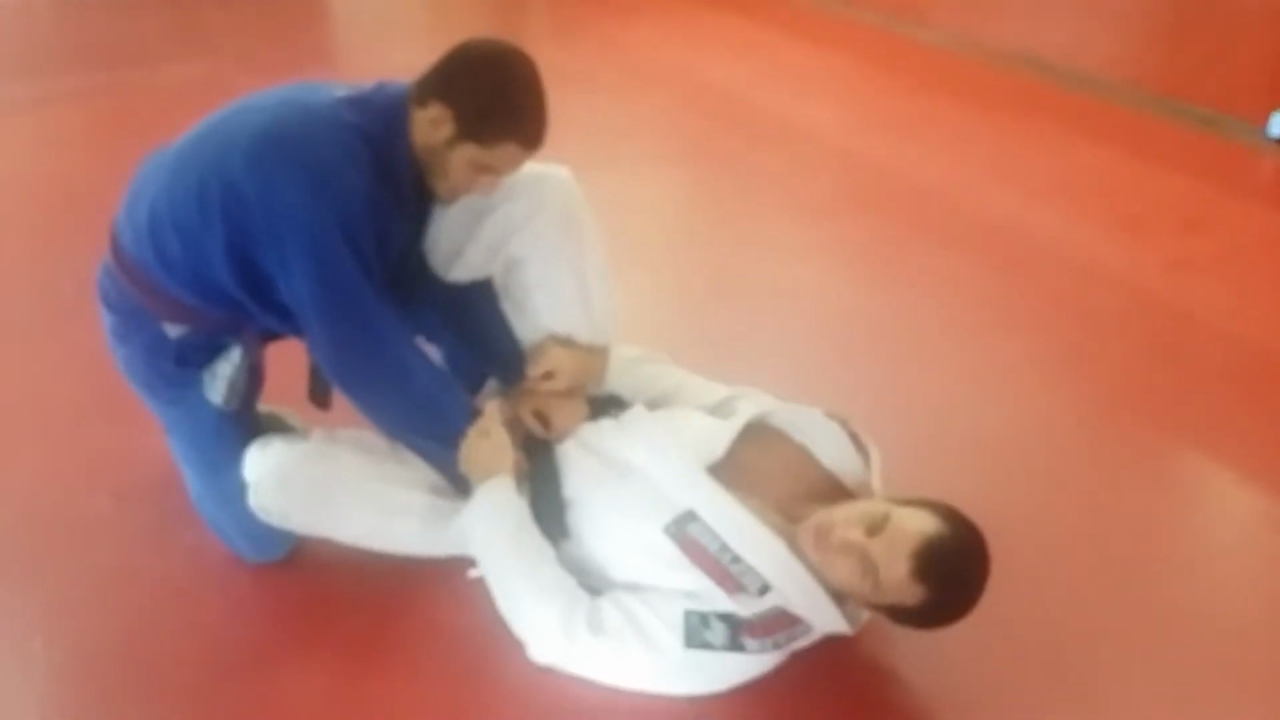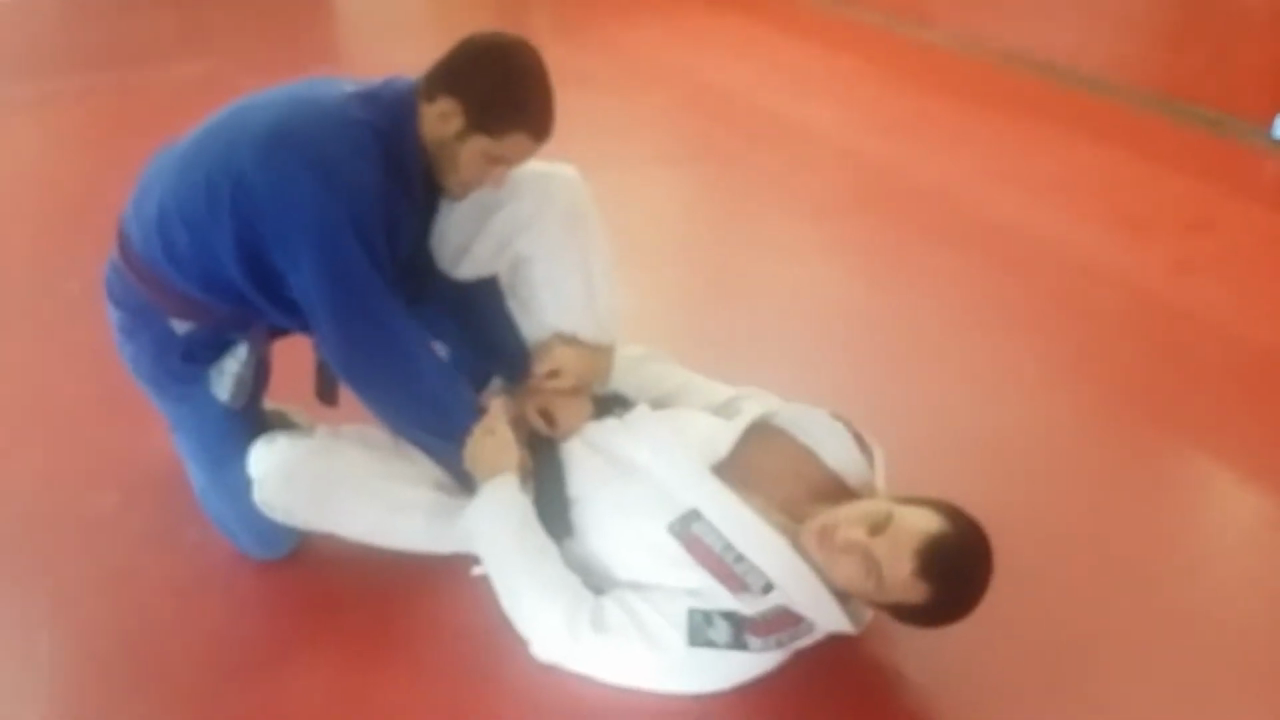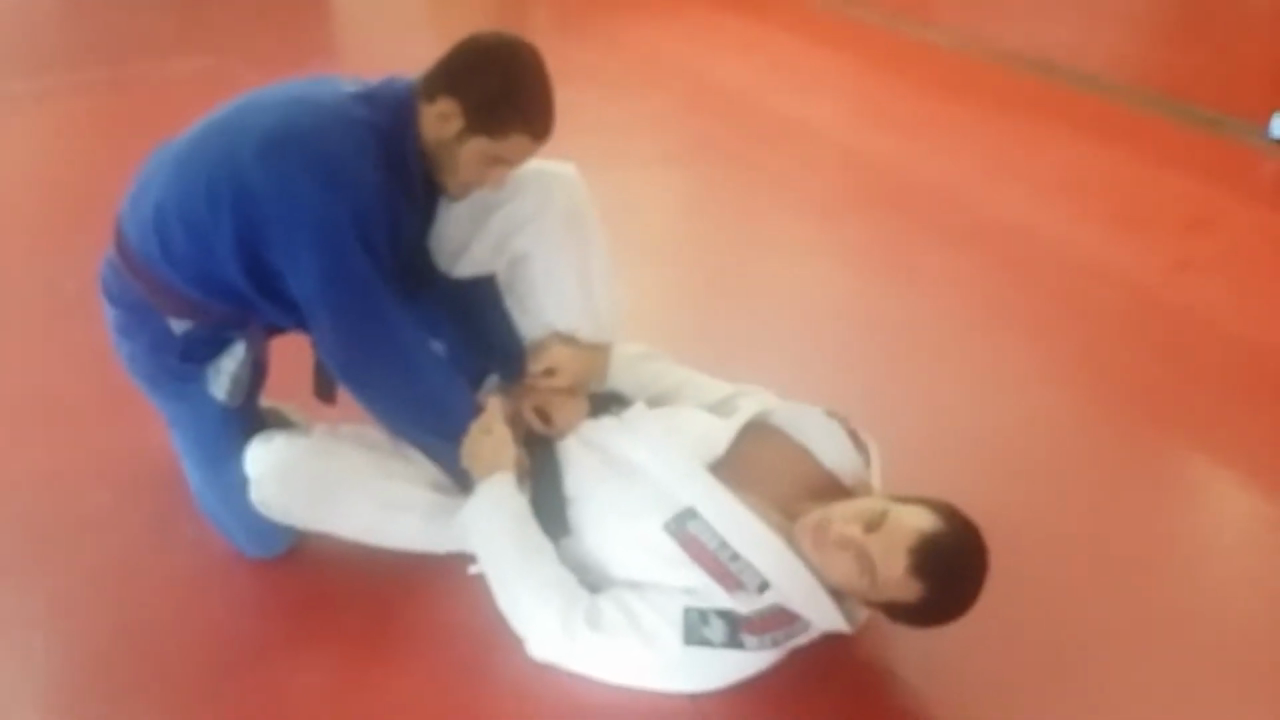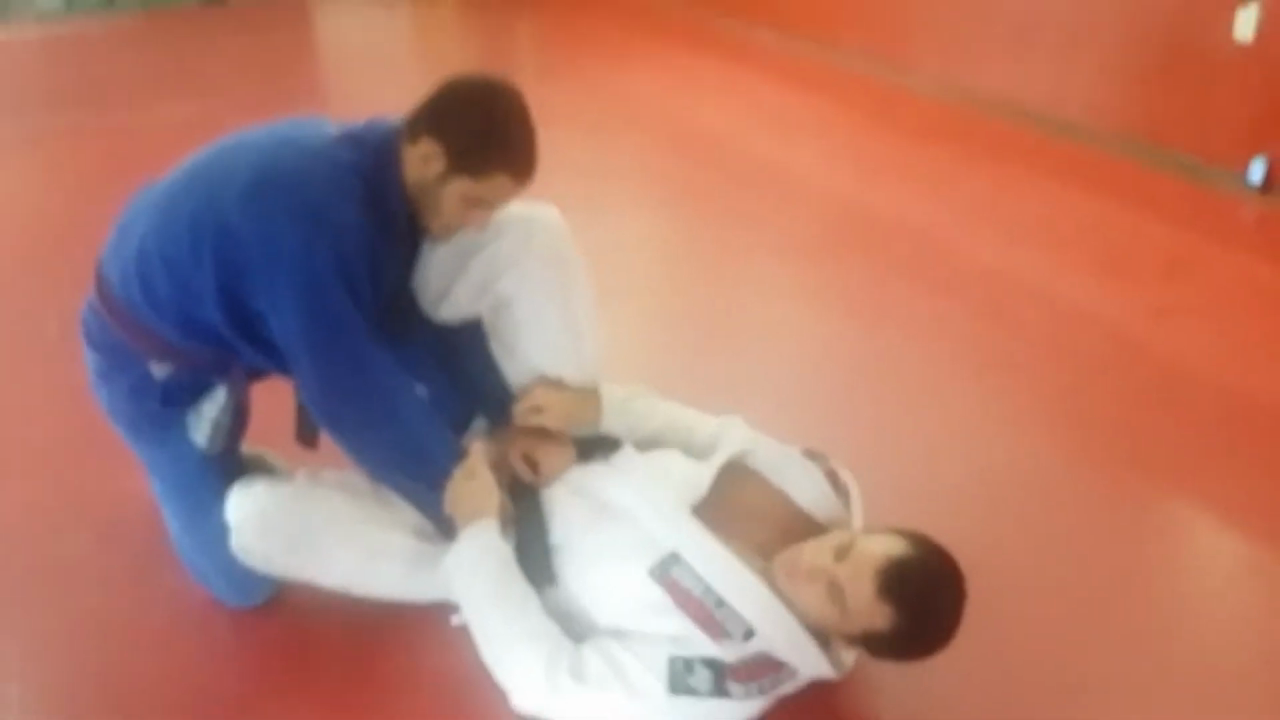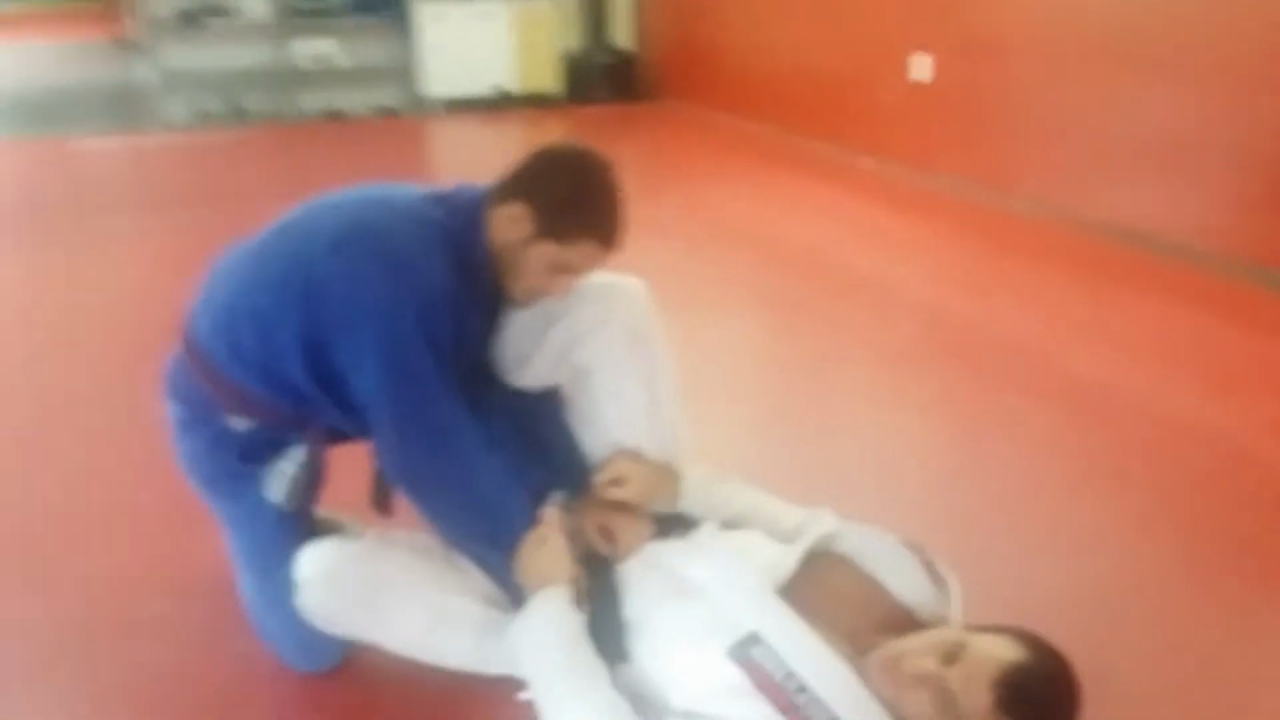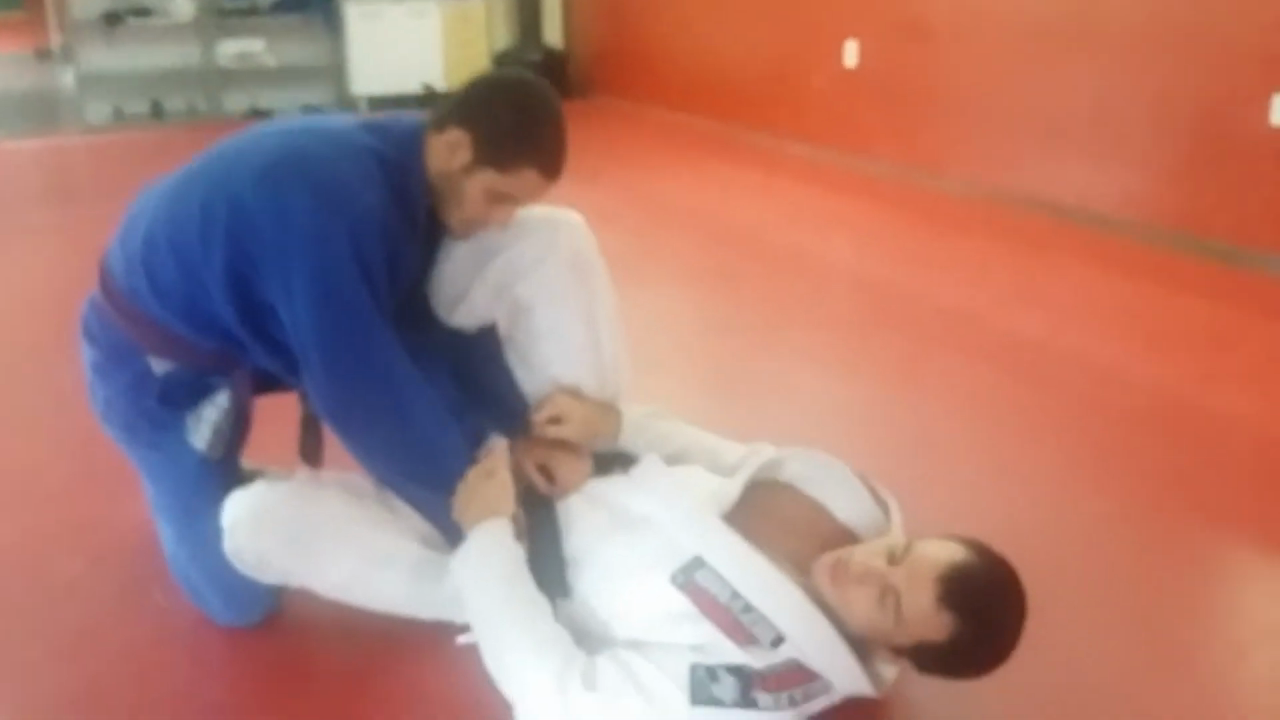
dt=0.5s
person 1, frame 1
left shoulder: (736, 638)
right shoulder: (836, 450)
left elbow: (563, 632)
right elbow: (709, 400)
left wrist: (493, 492)
left hip: (523, 506)
right hip: (565, 401)
left knee: (273, 475)
left ankle: (266, 433)
person 1, frame 2
left shoulder: (739, 636)
right shoulder: (841, 451)
left elbow: (566, 630)
right elbow: (719, 402)
left wrist: (496, 488)
left hip: (526, 505)
right hip: (570, 400)
left knee: (279, 469)
person 1, frame 3
left shoulder: (735, 634)
right shoulder: (838, 449)
left elbow: (562, 628)
right elbow: (722, 401)
left wrist: (494, 487)
right wrist: (599, 363)
left hip: (527, 506)
right hip: (575, 396)
left knee: (274, 468)
left ankle: (259, 426)
person 1, frame 4
right shoulder: (821, 491)
right elbow: (718, 438)
left wrist: (477, 534)
right wrist: (595, 406)
left hip: (511, 552)
right hip: (580, 461)
left knee: (255, 514)
person 1, frame 5
right shoulder: (912, 583)
right elbow: (799, 530)
left wrist: (548, 602)
right wrist: (673, 486)
left hip: (584, 634)
right hip: (639, 521)
left knee: (325, 576)
person 1, frame 6
right shoulder: (853, 503)
left wrist: (487, 537)
right wrist: (613, 424)
left hip: (523, 564)
right hip: (582, 472)
left knee: (255, 519)
person 2, frame 1
left shoulder: (389, 130)
right shoulder: (320, 175)
left elbow: (428, 275)
right elbow: (362, 347)
left wrist: (514, 370)
left hip: (245, 277)
right hip: (171, 313)
right knee: (265, 535)
person 2, frame 2
left shoulder: (394, 125)
right shoulder: (328, 171)
left elbow: (431, 276)
right elbow: (373, 346)
left wrist: (520, 366)
left hip: (256, 273)
right hip: (178, 310)
right knee: (269, 532)
right ankle: (214, 423)
person 2, frame 3
left shoulder: (393, 123)
right shoulder: (329, 172)
left elbow: (430, 273)
right elbow: (370, 346)
left wrist: (517, 363)
left hip: (252, 268)
right hip: (174, 308)
right knee: (264, 529)
right ankle: (214, 422)
person 2, frame 4
left shoulder: (376, 168)
right shoulder: (310, 214)
left elbow: (416, 317)
right elbow: (355, 391)
left wrist: (506, 415)
left hip: (235, 313)
right hip: (155, 353)
right knee: (245, 578)
person 2, frame 5
left shoulder: (467, 237)
right shoulder: (397, 269)
left elbow: (500, 385)
right elbow: (432, 452)
left wrist: (579, 491)
left hip: (327, 376)
right hip: (238, 409)
right knee: (314, 642)
right ankle: (268, 529)
person 2, frame 6
left shoulder: (402, 168)
right shoulder: (330, 200)
left elbow: (439, 326)
right elbow: (362, 389)
left wrist: (519, 433)
left hip: (249, 323)
right hip: (156, 355)
right knee: (240, 597)
right ankle: (187, 481)
